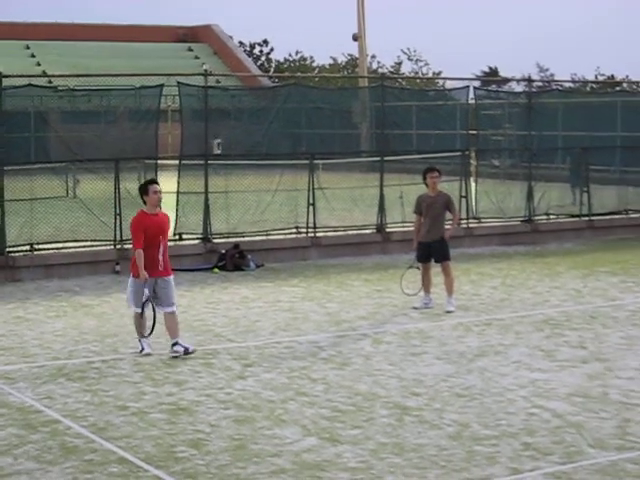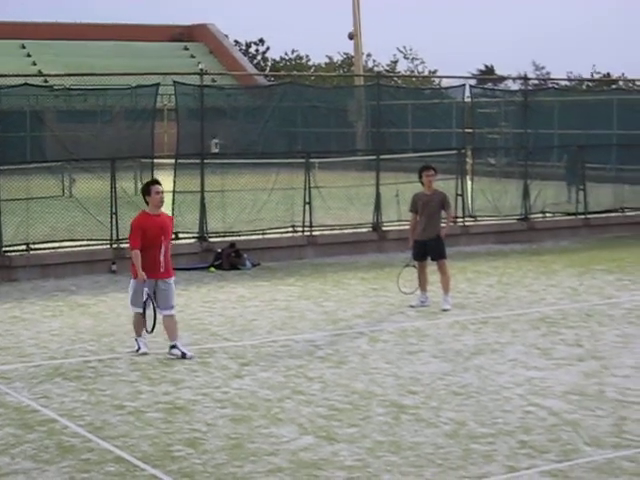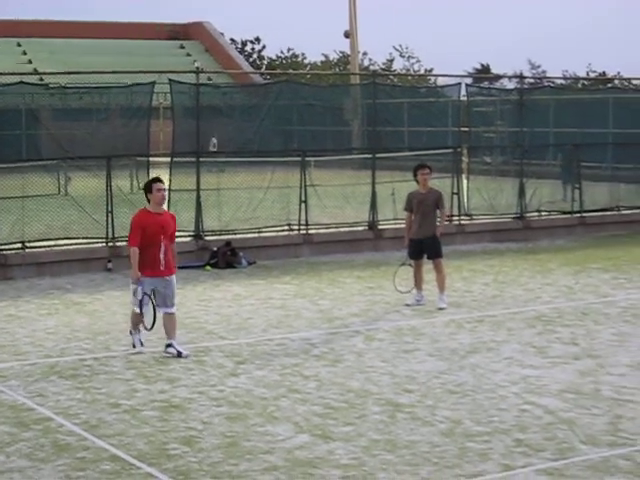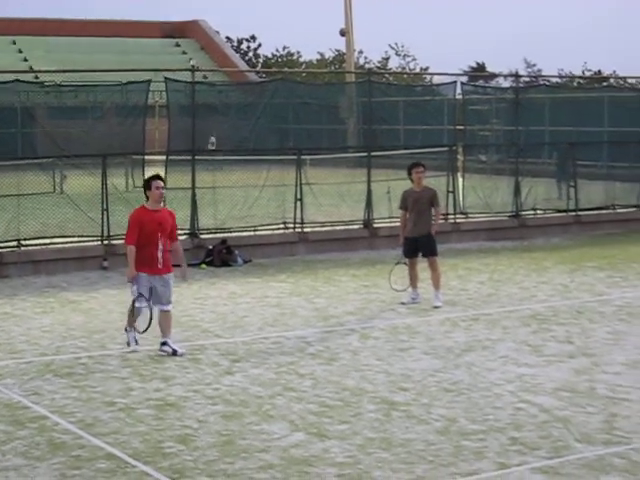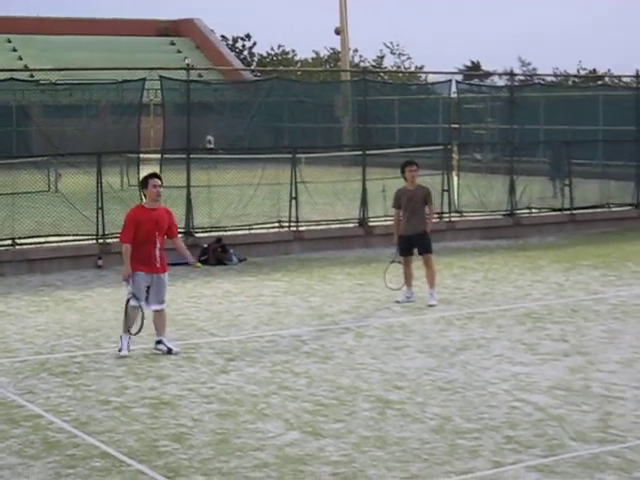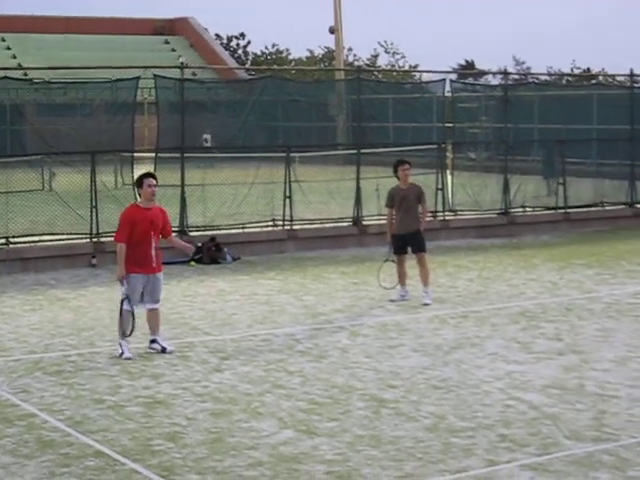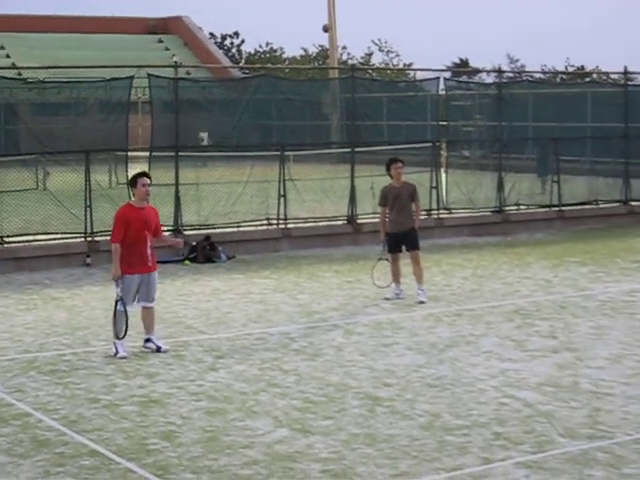
dt=0.1s
person 1, frame 1
left shoulder: (165, 218)
right shoulder: (138, 220)
right elbow: (138, 248)
right wrist: (142, 271)
left hip: (164, 273)
right hip: (144, 273)
left knee: (170, 309)
right knee: (141, 309)
left ankle: (176, 344)
right ankle: (143, 341)
person 1, frame 2
left shoulder: (168, 219)
right shoulder: (139, 221)
right elbow: (135, 249)
right wrist: (139, 271)
left hip: (165, 274)
right hip: (145, 275)
left knee: (169, 311)
right knee: (140, 310)
left ankle: (174, 345)
right ankle: (140, 339)
person 1, frame 3
left shoulder: (171, 217)
right shoulder: (139, 218)
right elbow: (133, 246)
left wrist: (174, 266)
right wrist: (135, 270)
left hip: (167, 272)
right hip: (145, 273)
left knee: (170, 309)
right knee: (140, 309)
left ankle: (171, 344)
right ankle: (135, 332)
person 1, frame 4
left shoulder: (170, 215)
right shoulder: (137, 215)
left elbow: (174, 241)
right elbow: (130, 244)
left wrist: (183, 264)
right wrist: (131, 268)
left hip: (164, 270)
right hip: (142, 270)
left knee: (165, 307)
right knee: (138, 305)
left ankle: (166, 342)
right ankle: (130, 329)
person 1, frame 5
left shoulder: (167, 213)
right shoulder: (134, 214)
left elbow: (174, 237)
right elbow: (126, 242)
left wrist: (188, 256)
right wrist: (127, 266)
left hip: (160, 268)
right hip: (139, 269)
left knee: (159, 305)
right knee: (135, 305)
left ankle: (160, 341)
right ankle: (125, 337)
person 1, frame 6
left shoulder: (161, 212)
right shoulder: (129, 213)
left elbow: (168, 236)
right elbow: (121, 242)
left wrist: (184, 246)
right wrist: (120, 266)
left hip: (154, 268)
right hip: (133, 269)
left knee: (153, 305)
right knee: (128, 307)
left ankle: (155, 340)
right ankle: (123, 343)
person 1, frame 7
left shoulder: (153, 212)
right shoulder: (123, 213)
left elbow: (157, 235)
right elbow: (116, 242)
left wrist: (174, 241)
right wrist: (116, 266)
left hip: (149, 267)
right hip: (128, 270)
left knee: (148, 304)
right knee: (122, 306)
left ankle: (149, 339)
right ankle: (118, 343)
person 2, frame 1
left shoulder: (445, 197)
right shoulder: (421, 199)
left elbow: (455, 215)
right elbow: (418, 220)
left wrist: (450, 230)
right wrist: (415, 240)
left hip: (439, 239)
right hip: (423, 239)
left knee: (446, 268)
right knee: (425, 269)
left ankle: (450, 300)
right ankle: (427, 299)
person 2, frame 2
left shoulder: (441, 196)
right shoulder: (417, 197)
left elbow: (449, 214)
right elbow: (414, 219)
left wrist: (445, 229)
right wrist: (411, 238)
left hip: (435, 237)
right hip: (419, 238)
left knee: (442, 266)
right knee: (421, 267)
left ankle: (446, 298)
right ankle: (423, 297)
person 2, frame 3
left shoulder: (436, 194)
right shoulder: (411, 196)
left elbow: (442, 213)
right elbow: (409, 217)
left wrist: (440, 227)
right wrist: (407, 237)
left hip: (431, 236)
right hip: (415, 236)
left knee: (438, 265)
right knee: (417, 266)
left ankle: (442, 297)
right ankle: (419, 296)
person 2, frame 4
left shoulder: (431, 192)
right shoulder: (406, 194)
left elbow: (437, 211)
right elbow: (403, 216)
left wrist: (434, 226)
right wrist: (401, 235)
left hip: (426, 234)
right hip: (410, 235)
left knee: (433, 264)
right knee: (412, 264)
left ankle: (437, 295)
right ankle: (414, 294)
person 2, frame 5
left shoulder: (425, 191)
right shoulder: (399, 193)
left elbow: (431, 210)
right elbow: (397, 214)
left wrist: (429, 224)
right wrist: (395, 234)
left hip: (421, 232)
right hip: (405, 233)
left knee: (428, 261)
right knee: (406, 262)
left ankle: (432, 294)
right ankle: (409, 293)
person 2, frame 6
left shoulder: (417, 189)
right shoulder: (392, 192)
left elbow: (424, 208)
right elbow: (390, 213)
left wrist: (423, 223)
right wrist: (389, 233)
left hip: (415, 230)
right hip: (398, 232)
left knee: (422, 260)
right knee: (400, 261)
left ankle: (426, 292)
right ankle: (403, 291)
person 2, frame 7
left shoulder: (411, 187)
right shoulder: (385, 190)
left elbow: (417, 206)
right elbow: (383, 212)
left wrist: (417, 221)
right wrist: (382, 231)
left hip: (409, 229)
right hip: (392, 231)
left knee: (415, 258)
right knee: (394, 259)
left ankle: (421, 290)
right ankle: (398, 290)
